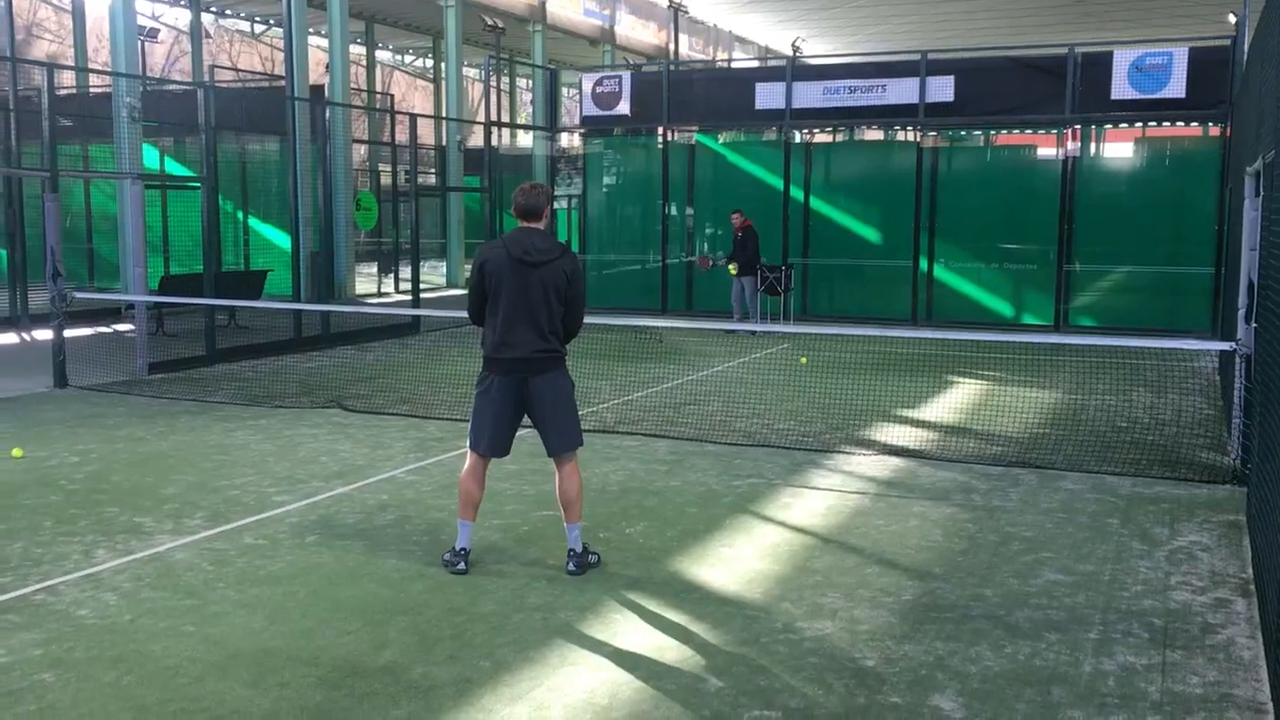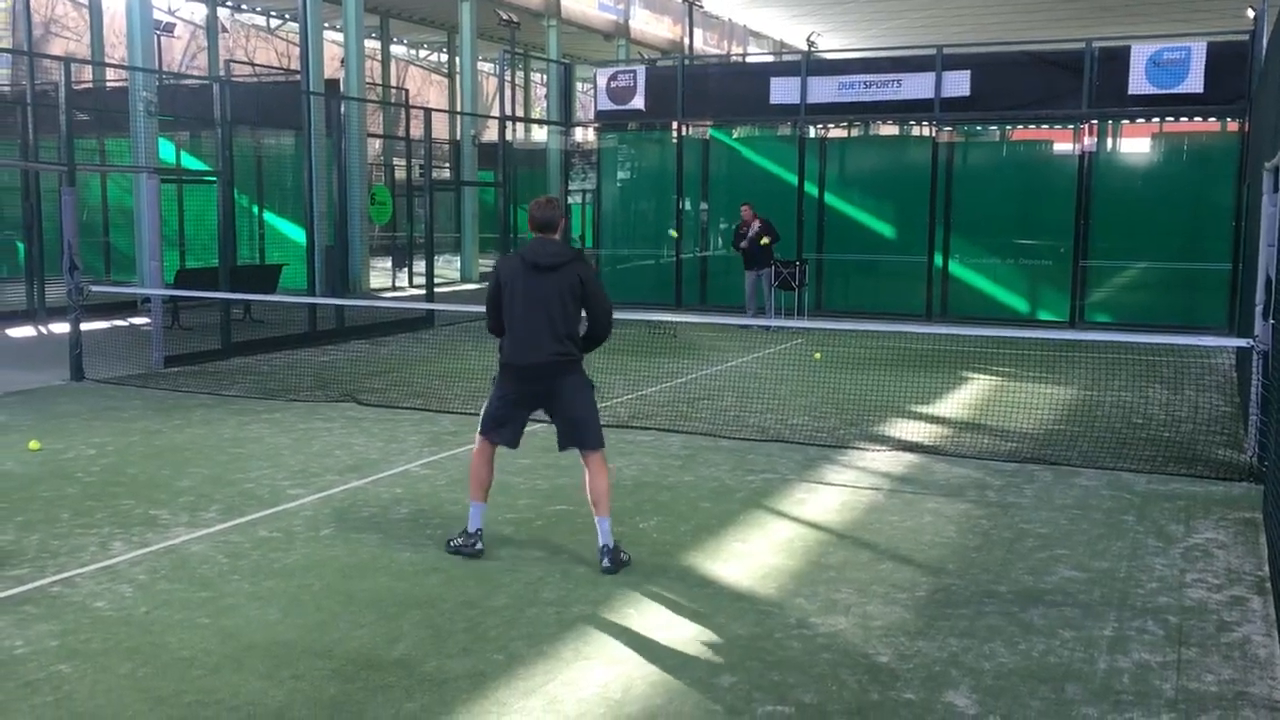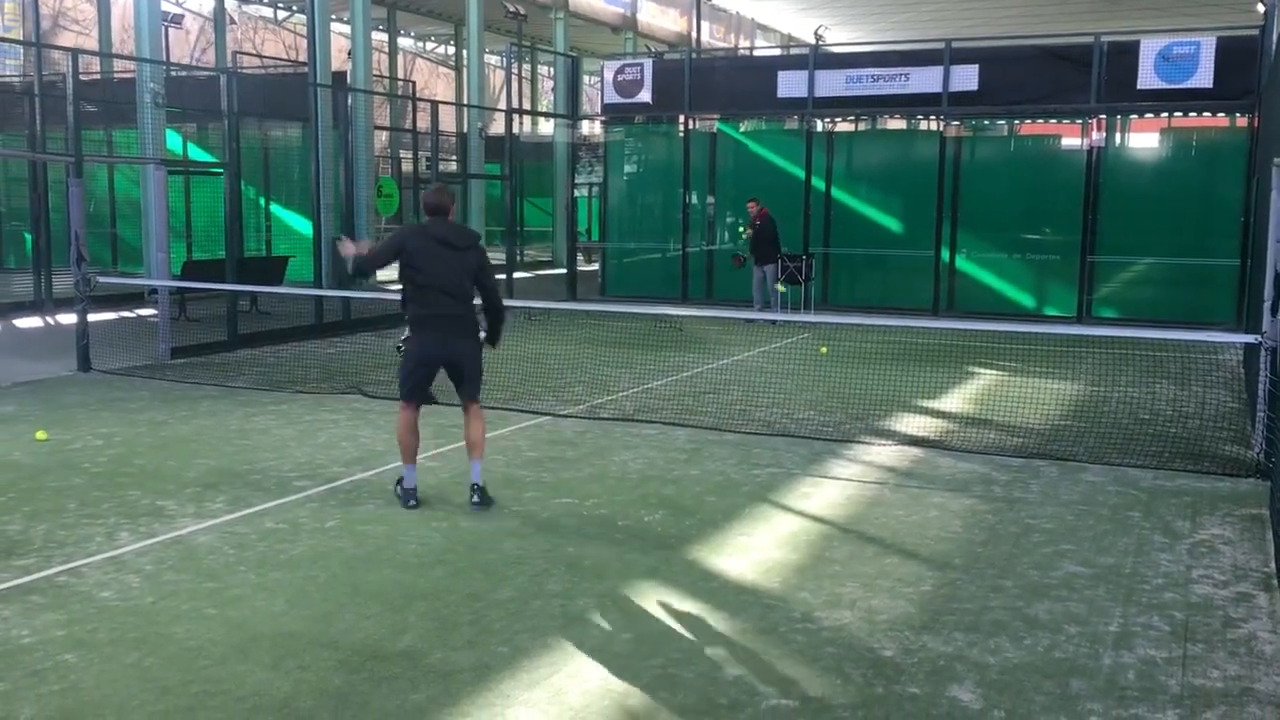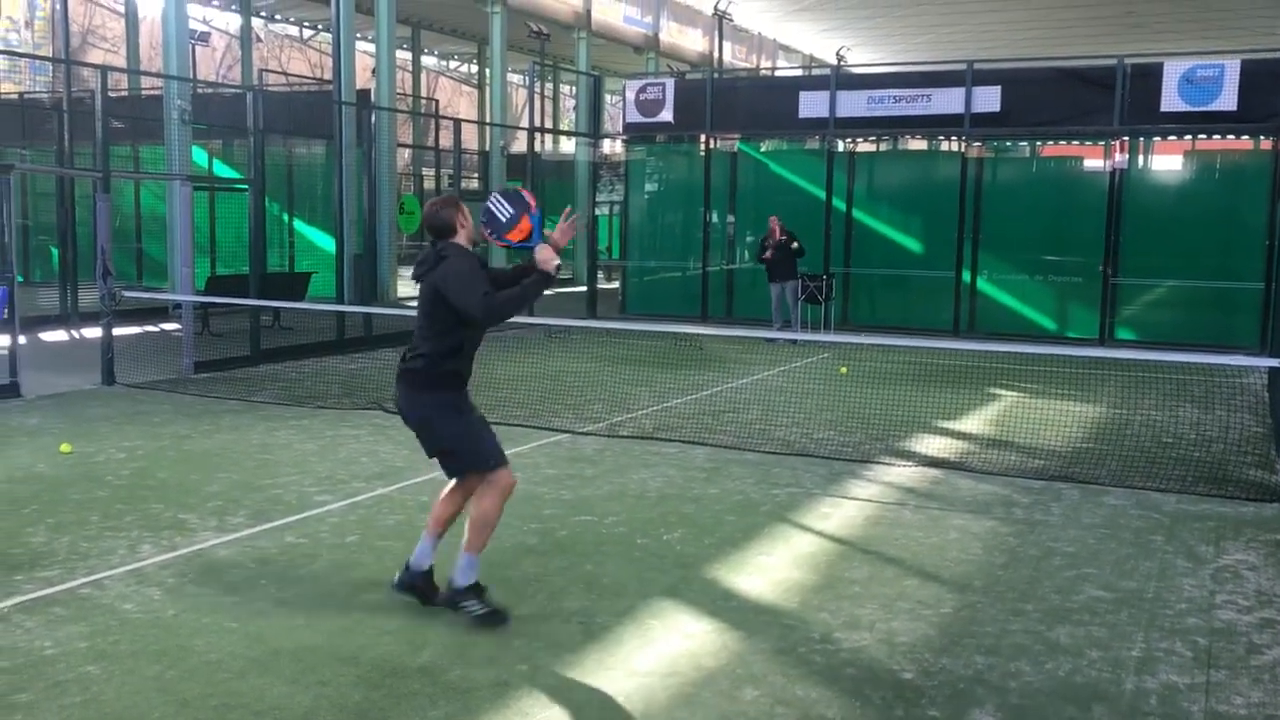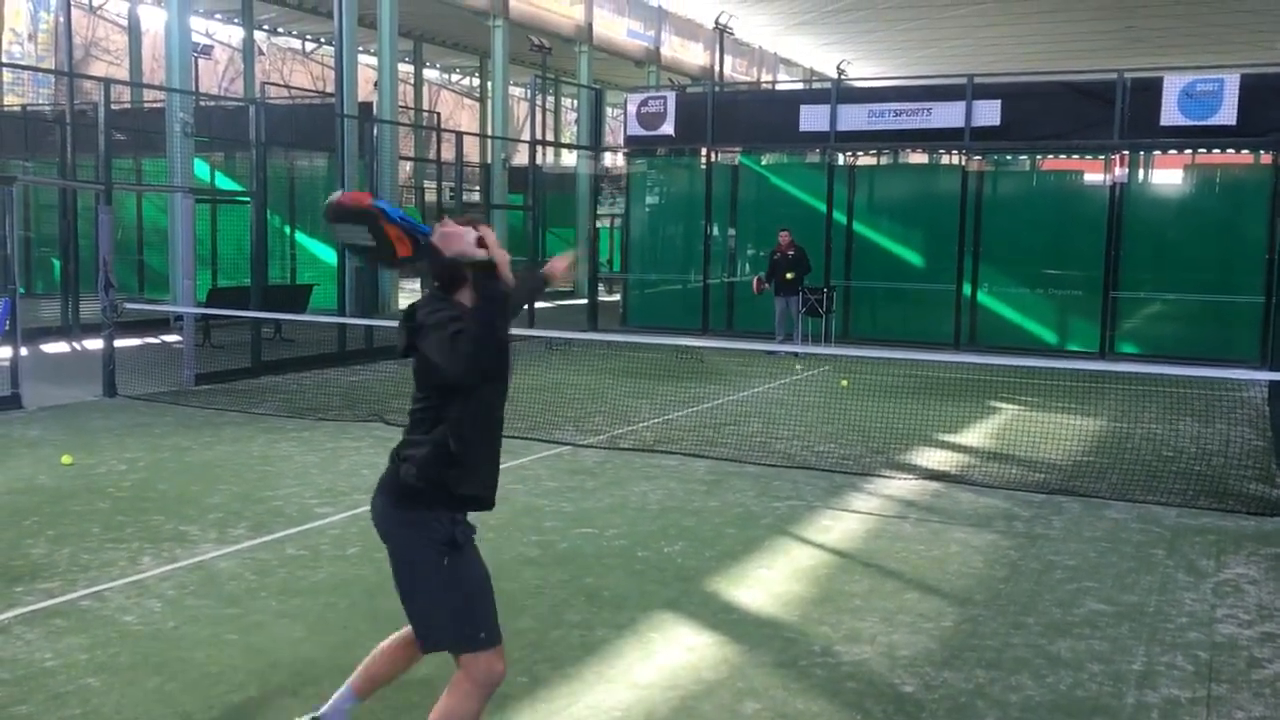
dt=1s
person 1, frame 1
left shoulder: (489, 255)
right shoulder: (566, 260)
left elbow: (475, 314)
right elbow: (574, 323)
left hip: (499, 369)
right hip: (548, 370)
left knee: (477, 459)
right knee: (566, 461)
left ankle: (461, 549)
right ankle: (576, 551)
person 1, frame 2
left shoulder: (506, 266)
right shoulder: (579, 265)
left elbow: (494, 325)
right elbow: (602, 324)
left hip: (516, 372)
right hip: (566, 373)
left knee: (484, 444)
right knee: (594, 457)
left ankle: (474, 533)
right ankle: (607, 546)
person 1, frame 3
left shoulder: (409, 236)
right shoulder: (473, 244)
left elbow: (363, 268)
right elbow: (493, 299)
left wrist: (354, 254)
right wrist: (492, 337)
left hip: (425, 337)
right hip: (466, 338)
left knee: (409, 408)
right knee: (472, 407)
left ankle: (409, 486)
right ankle: (476, 486)
person 1, frame 4
left shoulder: (451, 264)
right shoulder: (456, 264)
left elbow: (502, 285)
right elbow: (488, 310)
left wrist: (548, 250)
right wrist: (541, 276)
left hip: (418, 387)
right hip: (436, 391)
left knee: (468, 479)
right knee: (498, 480)
left ankle: (417, 570)
right ankle: (463, 583)
person 1, frame 5
left shoulder: (458, 311)
right shoulder: (448, 326)
left elbow: (501, 300)
right elbow: (479, 365)
left wrist: (540, 277)
right wrist: (495, 270)
left hip: (418, 503)
right hip: (427, 513)
left knee: (429, 630)
right knee: (483, 668)
